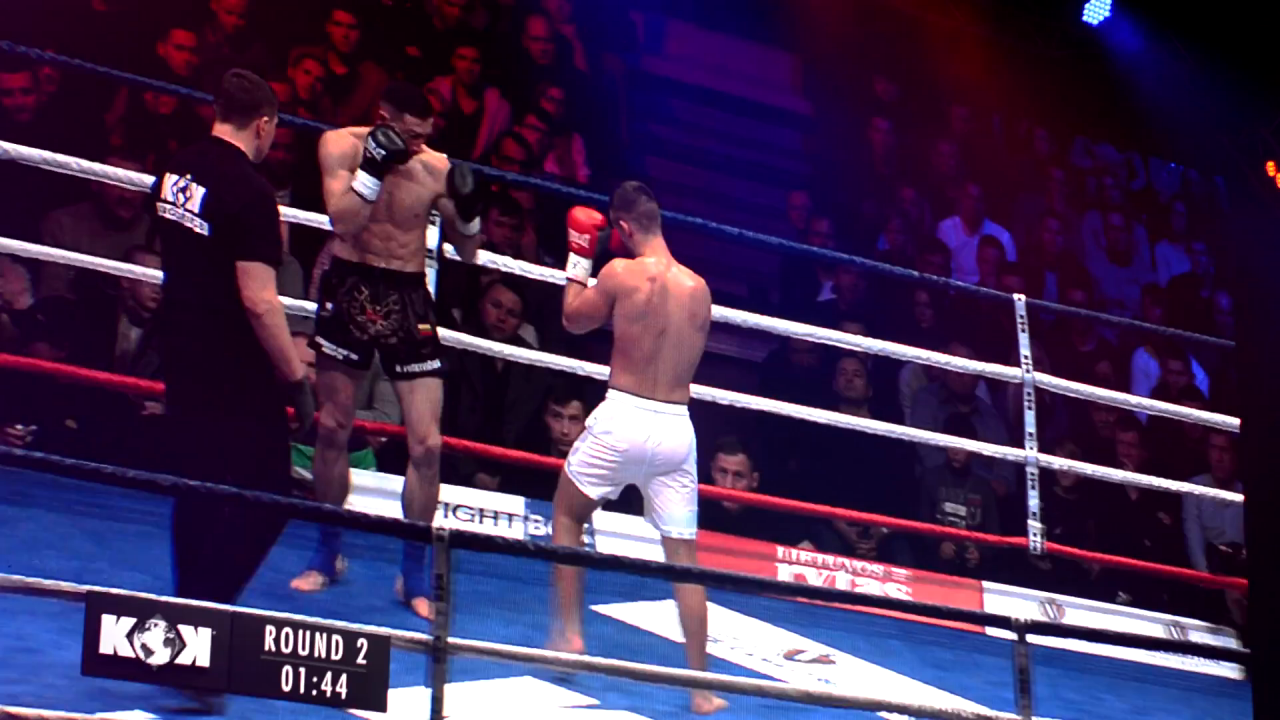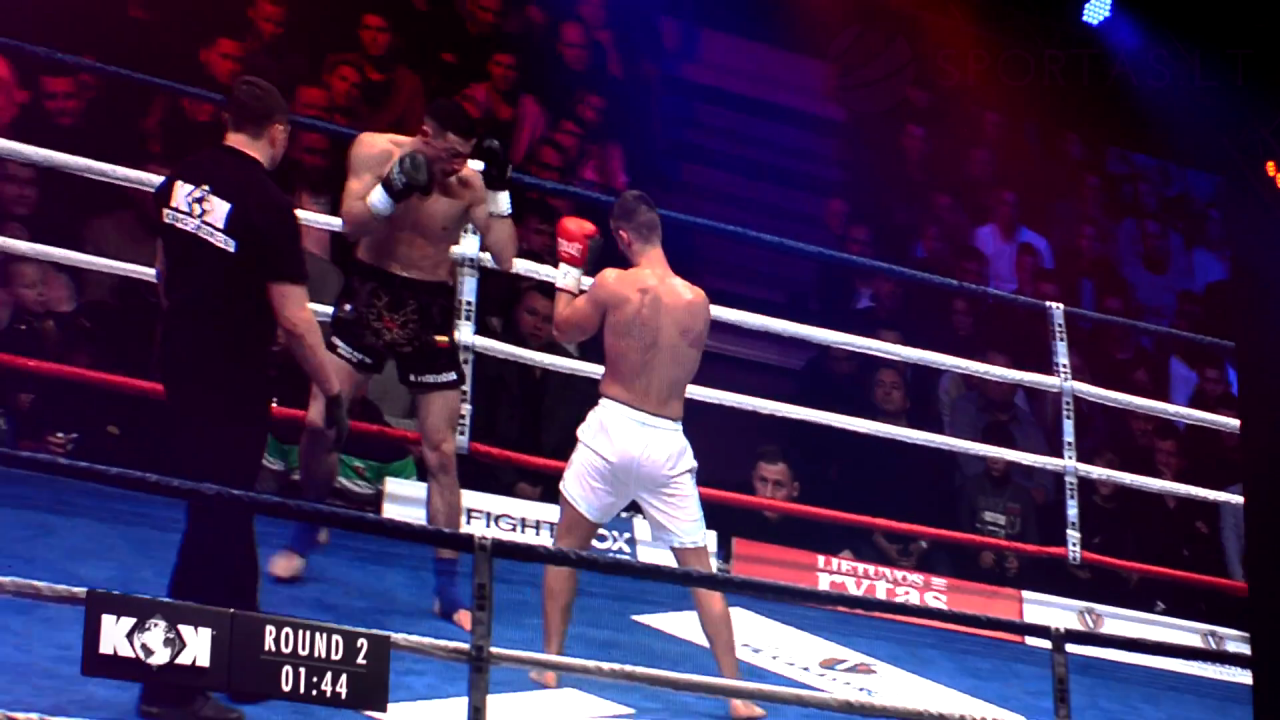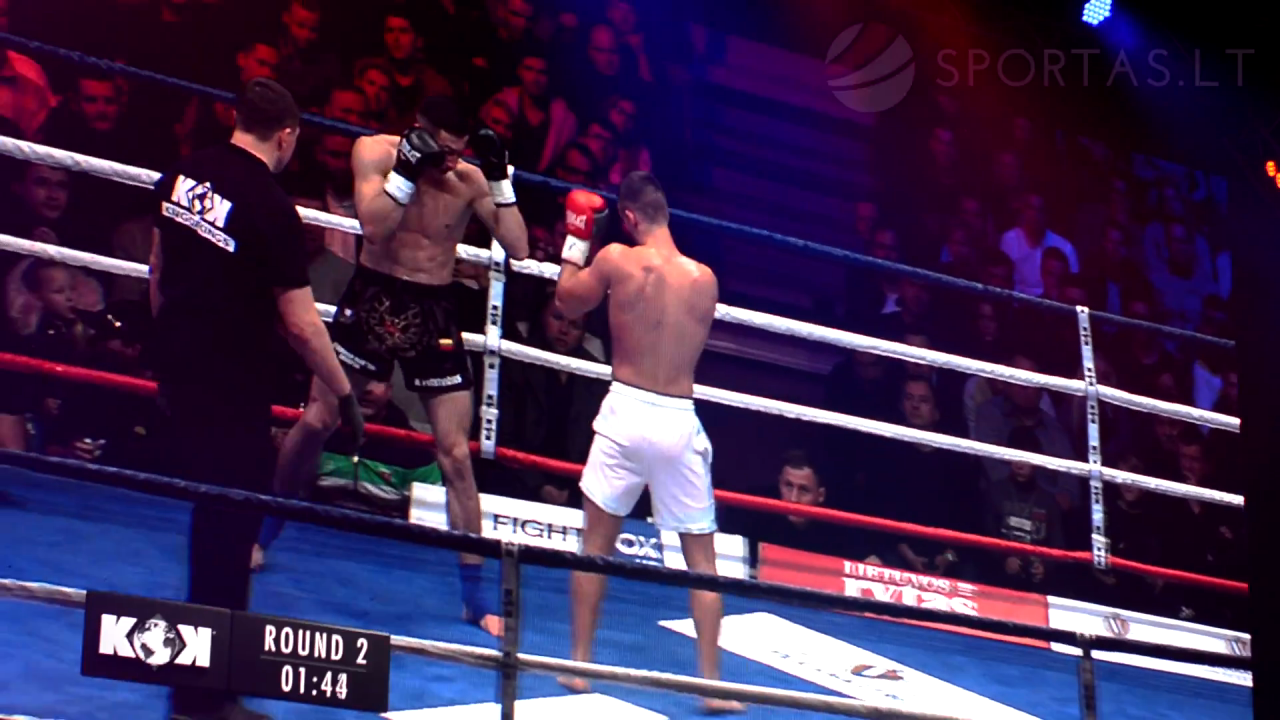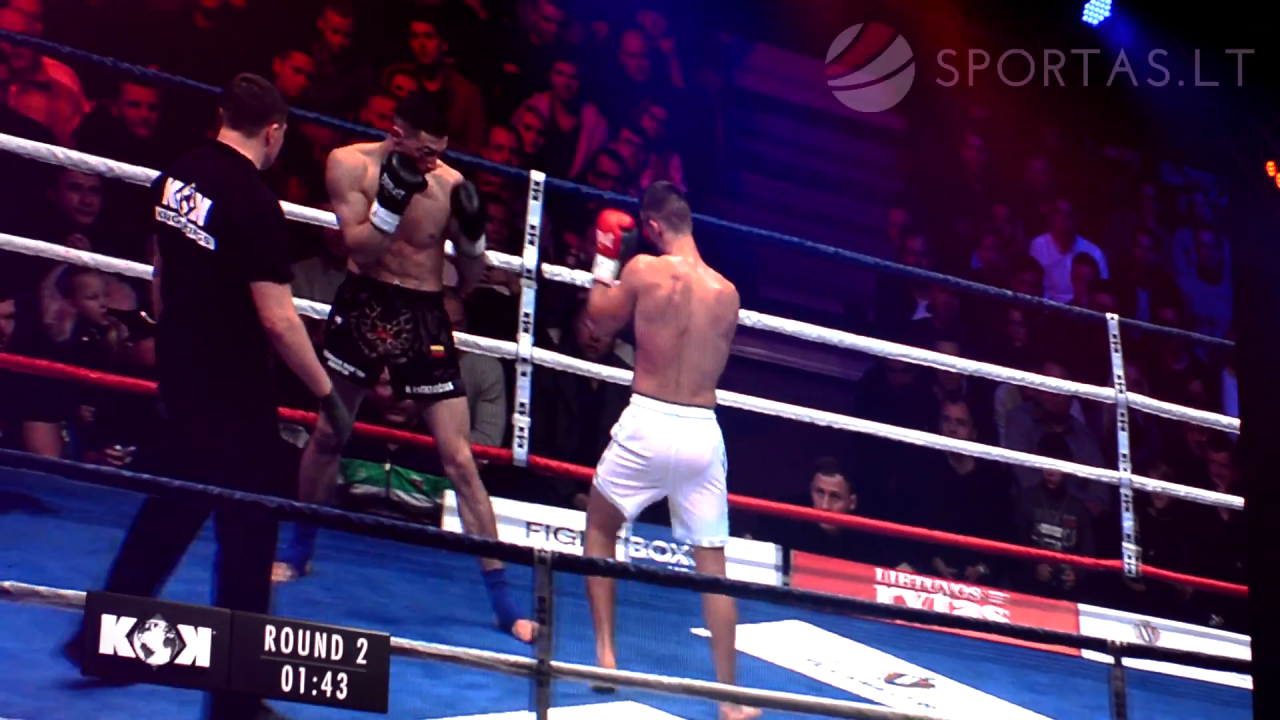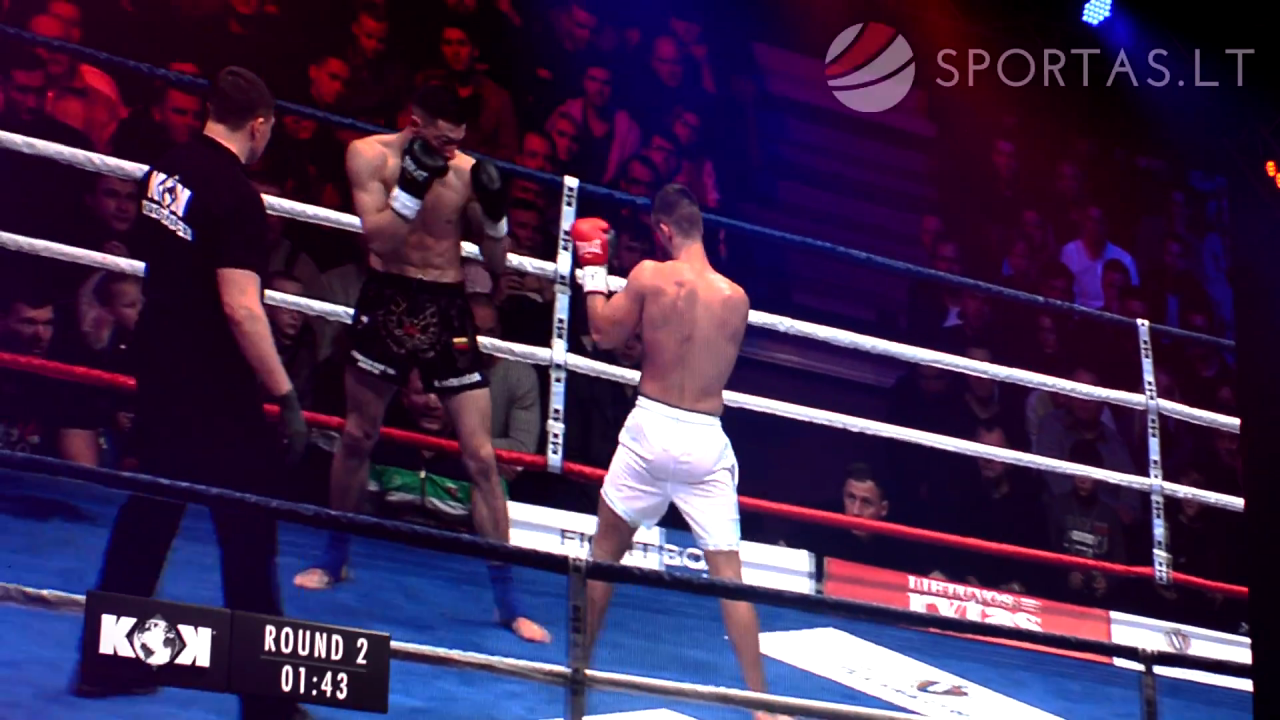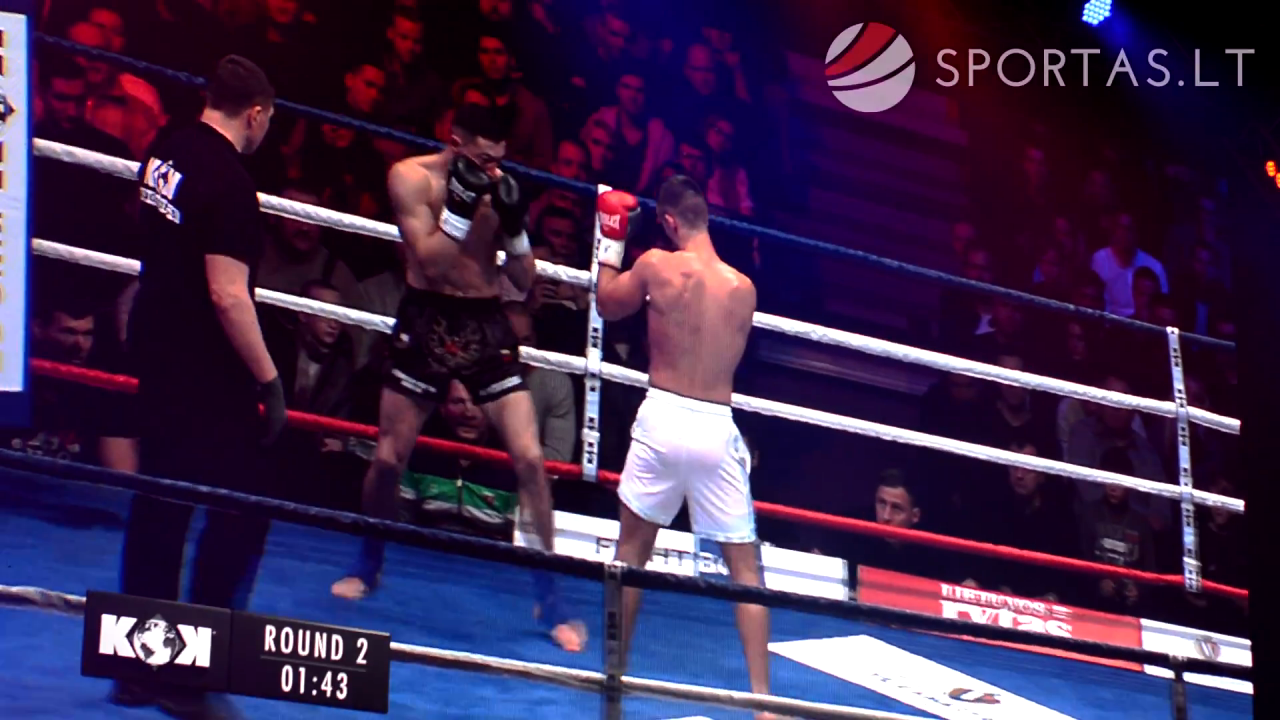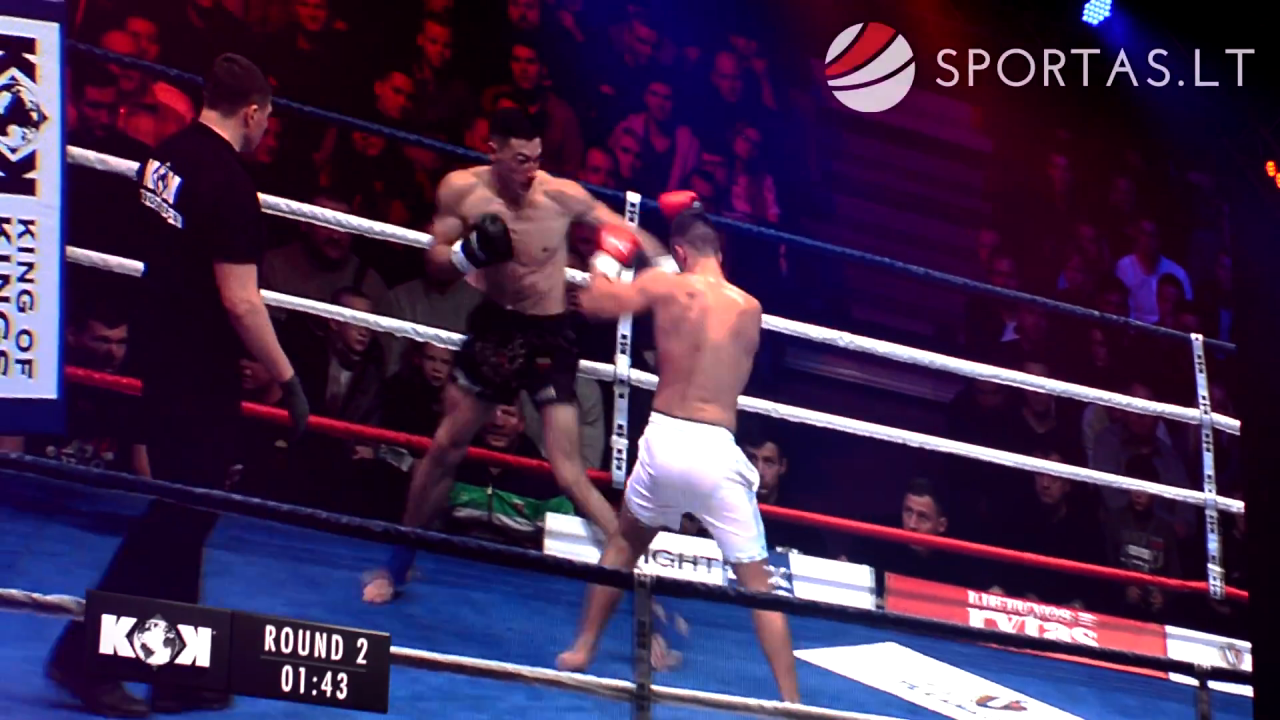
dt=0.2s
person 1, frame 1
left shoulder: (175, 173)
right shoulder: (247, 191)
right elbow: (259, 301)
right wrist: (298, 380)
left hip: (182, 358)
right hip: (234, 371)
left knee: (202, 501)
right knee: (260, 500)
person 1, frame 2
left shoulder: (179, 178)
right shoulder: (267, 205)
left elbow: (164, 273)
right elbow: (294, 321)
right wrist: (332, 393)
left hip: (182, 367)
right hip: (232, 381)
left knee: (223, 508)
right knee: (219, 520)
person 1, frame 3
left shoulder: (182, 173)
right shoulder: (270, 209)
left elbow: (157, 271)
right elbow: (300, 323)
right wrist: (343, 392)
left hip: (177, 364)
right hip: (228, 378)
left knee: (211, 501)
right knee: (231, 518)
person 1, frame 4
left shoulder: (175, 176)
right shoulder: (255, 204)
right elbow: (278, 319)
right wrist: (327, 394)
left hip: (178, 369)
right hip: (231, 384)
left knee: (175, 499)
right knee: (249, 527)
person 1, frame 5
left shoulder: (166, 167)
right shoulder: (236, 196)
right elbow: (242, 309)
right wrist: (285, 395)
left hip: (158, 364)
right hip: (214, 378)
left knee: (151, 500)
right knee: (248, 523)
person 1, frame 6
left shoulder: (164, 153)
right shoulder: (228, 181)
right elbow: (228, 296)
right wrist: (270, 378)
left hip: (156, 349)
right hip: (203, 364)
left knee: (162, 499)
right knee: (239, 505)
person 1, frame 7
left shoulder: (164, 154)
right shoulder: (228, 185)
right elbow: (241, 301)
right wrist: (288, 379)
left hip: (160, 345)
right hip: (198, 360)
left knee: (187, 500)
right knee: (184, 505)
right ankle: (82, 652)
person 2, frame 1
left shoulder: (438, 169)
right shoulder: (341, 146)
left elbow: (469, 252)
right elbow: (343, 221)
left wrist: (469, 212)
right wrist: (373, 165)
left hip: (409, 298)
right hip: (350, 290)
left knee: (426, 445)
right knee: (331, 430)
left ankle: (414, 576)
right ankle: (328, 553)
person 2, frame 2
left shoulder: (472, 182)
right shoulder: (375, 149)
left elbow: (505, 260)
right elbow: (353, 223)
left wrist: (498, 188)
right wrist: (395, 187)
left hip: (429, 308)
right hip: (368, 293)
left knee: (441, 453)
right knee: (320, 421)
left ankle: (448, 591)
right ankle: (304, 536)
person 2, frame 3
left shoulder: (470, 178)
right shoulder: (371, 152)
left elbow: (517, 249)
right elbow: (376, 226)
left wrist: (499, 180)
right wrist: (404, 169)
left hip: (432, 311)
right hip: (371, 299)
left knee: (456, 456)
right knee: (313, 426)
left ankle: (476, 596)
person 2, frame 4
left shoulder: (452, 183)
right shoulder: (349, 164)
left elbow: (472, 274)
right elbow: (358, 248)
left wrist: (473, 237)
right wrist: (391, 199)
left hip: (423, 317)
right hip: (362, 308)
left knee: (460, 462)
right knee: (325, 436)
left ankle: (503, 602)
right ankle: (300, 551)
person 2, frame 5
left shoulder: (467, 172)
right shoulder: (369, 155)
left elbow: (497, 263)
right elbow: (379, 237)
left wrist: (494, 210)
right wrist: (413, 183)
left hip: (448, 310)
right hip: (388, 303)
left knee: (481, 458)
right knee: (357, 438)
left ankle: (507, 601)
right ankle: (335, 558)
person 2, frame 6
left shoulder: (502, 189)
right shoulder: (410, 176)
left elbow: (523, 277)
right elbow: (423, 256)
left wrist: (513, 230)
right wrist: (459, 211)
left hip: (489, 329)
right hip: (428, 321)
left knee: (529, 460)
right knee: (389, 456)
left ankle: (552, 606)
right ankle: (368, 567)
person 2, frame 7
left shoulder: (564, 194)
right shoulder: (461, 189)
left elbow: (619, 231)
right elbow: (438, 261)
left wrist: (664, 263)
right wrist: (470, 251)
left hip: (548, 338)
right hip: (493, 329)
left knee: (569, 477)
right knee: (442, 453)
right ankle: (397, 566)
person 3, frame 1
left shoulder: (619, 273)
right shoulder: (699, 288)
left elbow: (574, 320)
left wrist: (579, 254)
left hip: (622, 417)
right hip: (674, 428)
left knee: (566, 519)
right knee: (683, 560)
left ankle: (569, 632)
person 3, frame 2
left shoulder: (612, 284)
right shoulder: (698, 301)
left elbow: (566, 330)
left wrist: (570, 264)
left hip: (612, 430)
right hip: (666, 443)
left knee: (566, 545)
right knee: (700, 570)
left ankle: (550, 660)
person 3, frame 3
left shoulder: (617, 260)
right shoulder: (706, 279)
left elbow: (568, 303)
left wrist: (576, 236)
left hip: (627, 413)
right hip: (680, 423)
left knee: (597, 544)
right knee: (700, 557)
left ankle: (580, 663)
right ankle: (711, 683)
person 3, frame 4
left shoulder: (643, 270)
right shoulder: (728, 292)
left elbow: (598, 322)
left wrist: (607, 258)
left hip: (646, 425)
right hip: (701, 433)
left knee: (599, 534)
right knee: (712, 568)
left ankle: (604, 651)
person 3, frame 5
left shoulder: (649, 276)
right shoulder: (737, 299)
left elbow: (604, 334)
left wrist: (592, 266)
left hip: (652, 429)
right hip: (706, 440)
left knee: (605, 549)
right knee: (728, 575)
person 3, frame 6
left shoulder: (657, 264)
right shoulder: (744, 287)
left elbow: (608, 303)
left wrist: (610, 238)
left hip: (662, 419)
right hip: (717, 431)
left knee: (634, 549)
right knee: (743, 570)
right ankle: (763, 697)
person 3, frame 7
left shoulder: (667, 287)
right shoulder: (748, 307)
left elbow: (597, 303)
left wrist: (609, 256)
left hip: (662, 441)
right hip: (715, 451)
left knee: (626, 541)
right knee: (758, 585)
left ankle: (584, 649)
right ankle: (791, 706)
